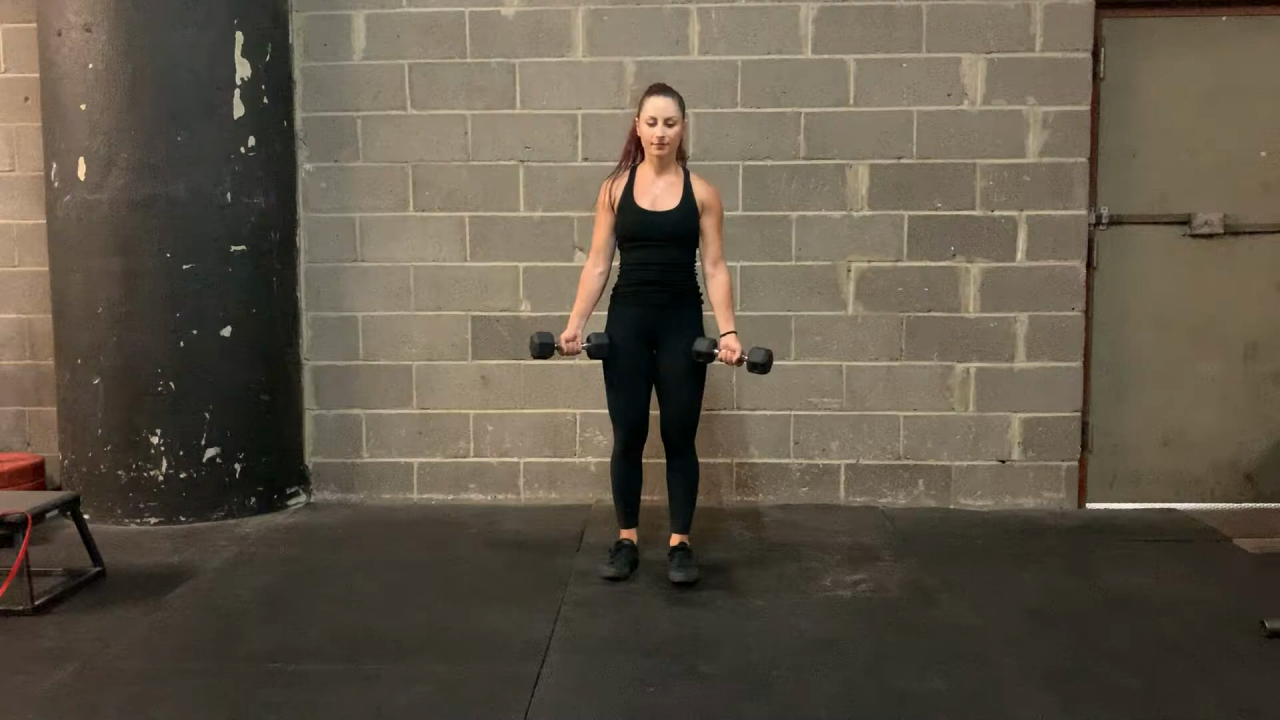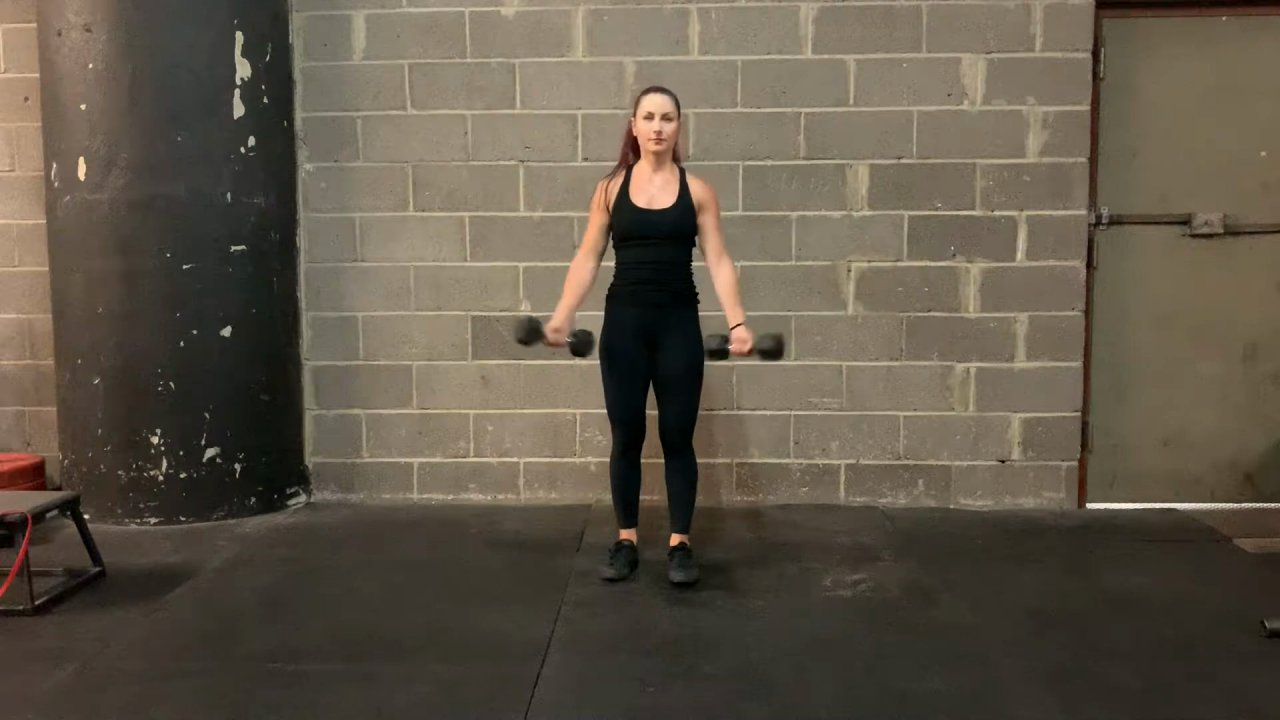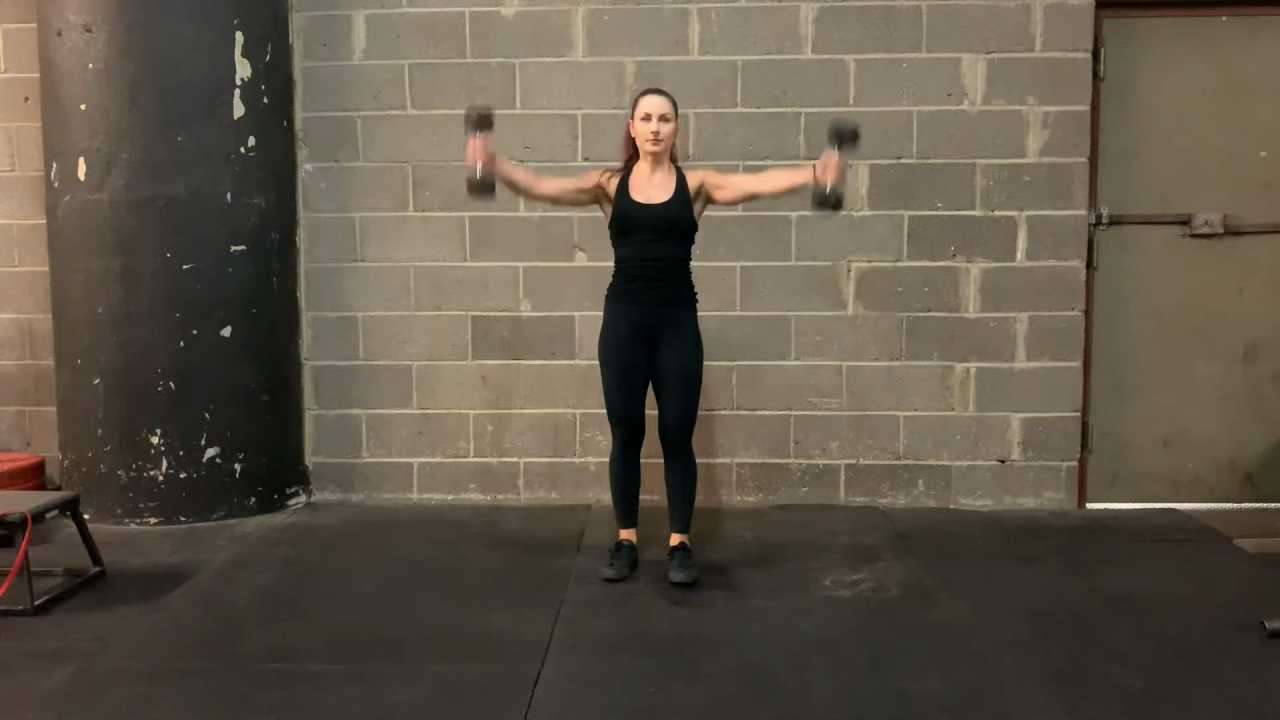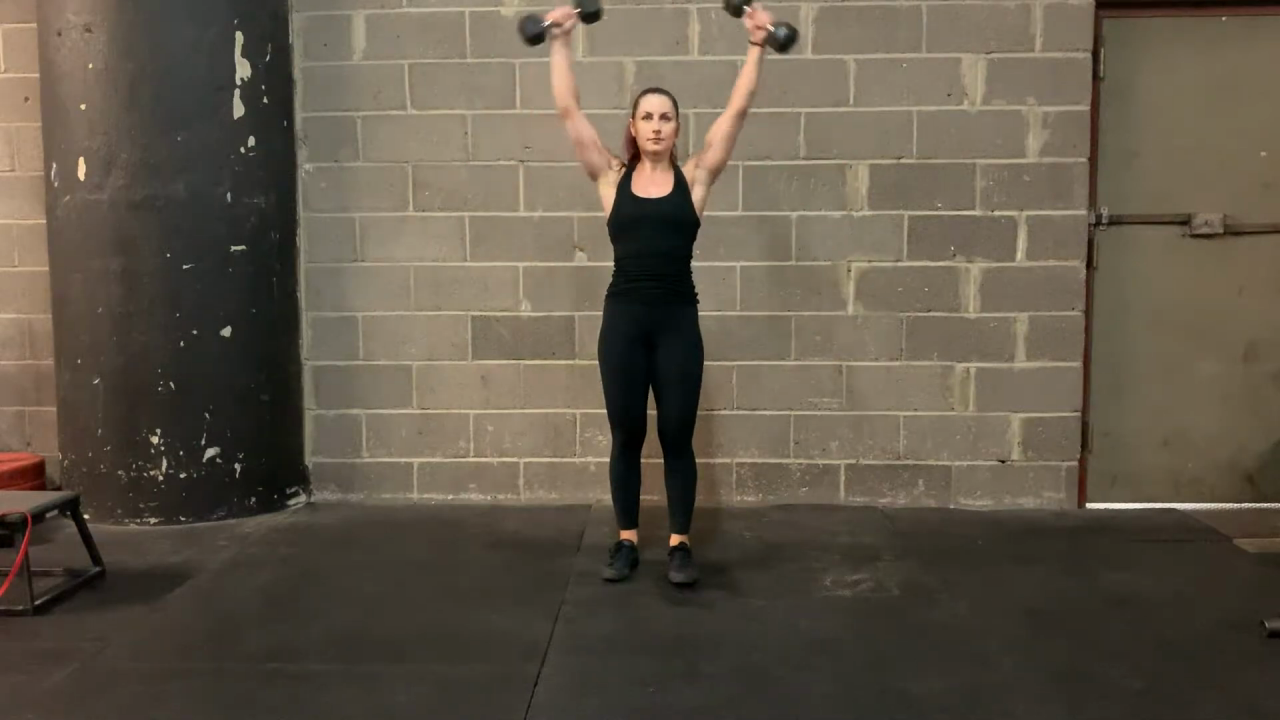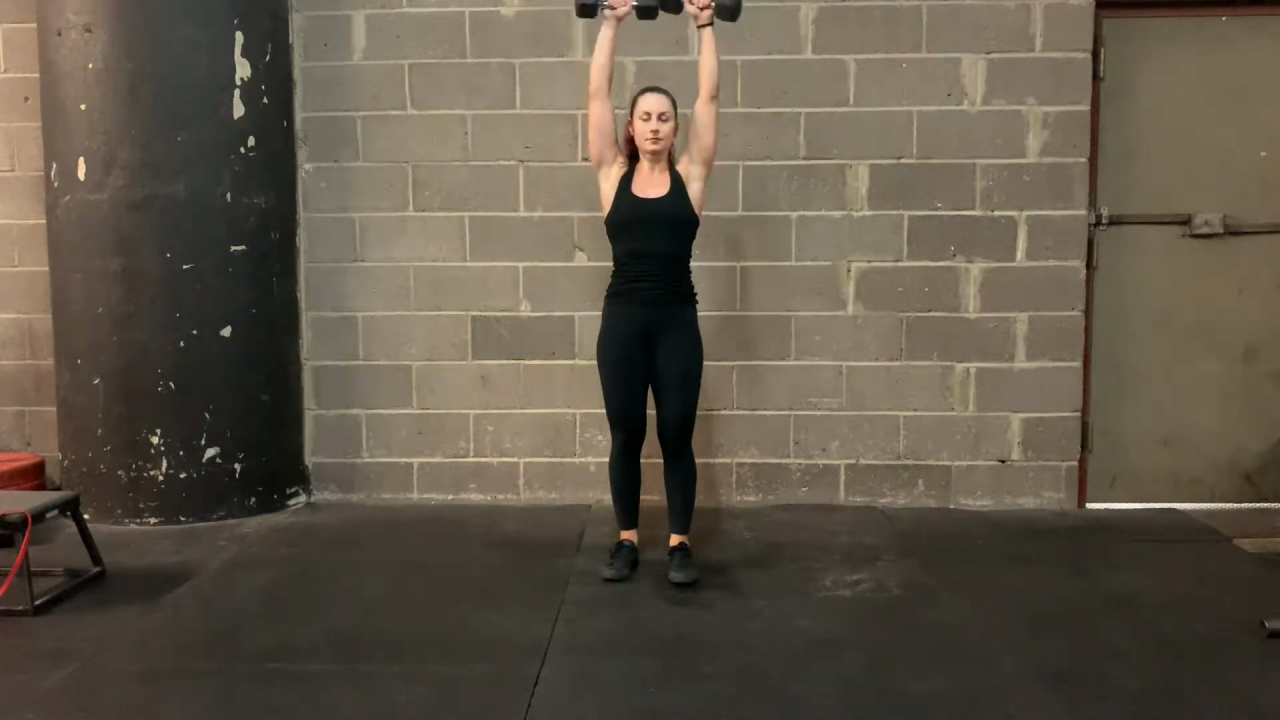
dt=0.4s
person 1, frame 1
left shoulder: (702, 192)
right shoulder: (615, 187)
left elbow: (714, 266)
right elbow: (598, 262)
left wrist: (728, 329)
right wrist: (575, 322)
left hip: (682, 320)
right hip: (627, 319)
left knee: (679, 437)
right knee: (627, 437)
left ankle: (680, 543)
right ankle: (626, 540)
person 1, frame 2
left shoulder: (697, 189)
right shoulder: (610, 187)
left elbow: (718, 260)
right elbow: (587, 258)
left wrist: (737, 322)
right wrist: (562, 314)
left hip: (678, 320)
right hip: (624, 319)
left knee: (678, 436)
right knee: (626, 436)
left ankle: (680, 543)
right ankle: (626, 540)
person 1, frame 3
left shoulder: (696, 183)
right shoulder: (609, 183)
left elbow: (756, 184)
right elbow: (545, 188)
left wrist: (812, 175)
right wrist: (497, 166)
left hip: (677, 319)
right hip: (623, 317)
left knee: (677, 435)
right knee: (625, 434)
left ankle: (679, 543)
right ankle: (625, 539)
person 1, frame 4
left shoulder: (694, 178)
right shoulder: (611, 178)
left elbow: (735, 112)
right elbow: (568, 111)
left wrist: (757, 47)
left hip: (677, 322)
right hip: (623, 319)
left knee: (677, 436)
right knee: (626, 435)
left ankle: (679, 542)
right ankle: (626, 539)
person 1, frame 5
left shoulder: (690, 176)
right shoulder: (613, 174)
left elbow: (709, 96)
right elbow: (597, 94)
left hip: (676, 321)
right hip: (622, 319)
left knee: (677, 437)
right knee: (626, 437)
left ankle: (680, 542)
right ankle: (626, 539)
